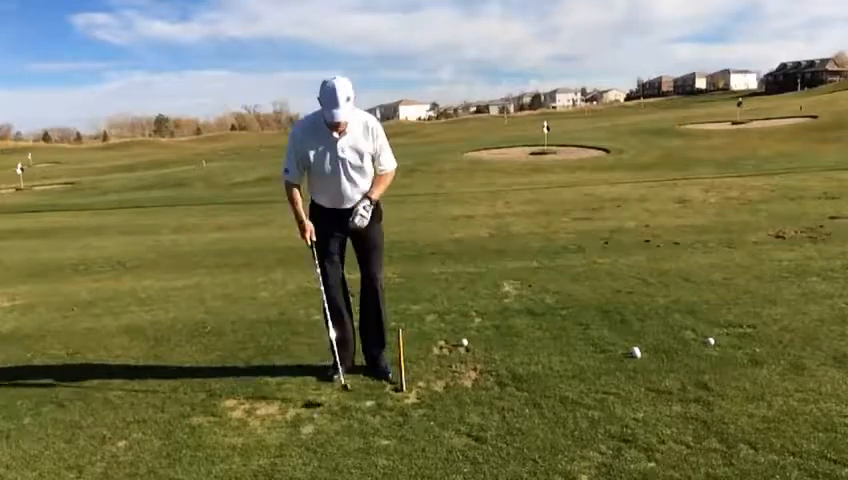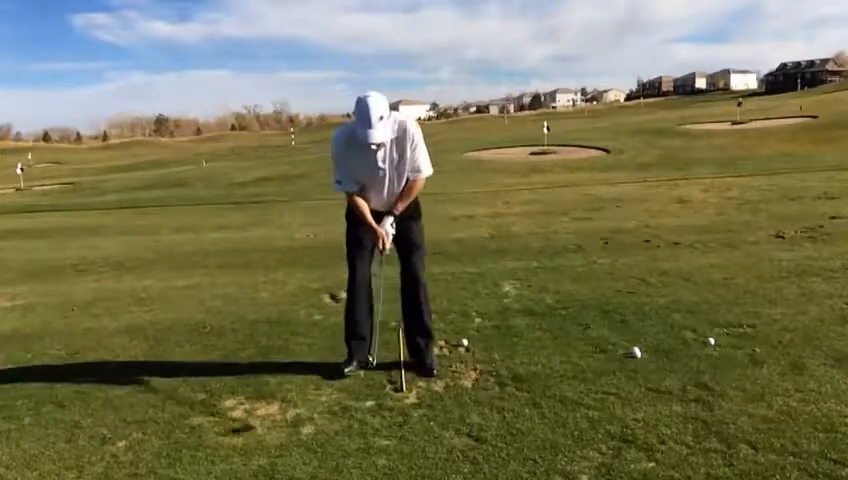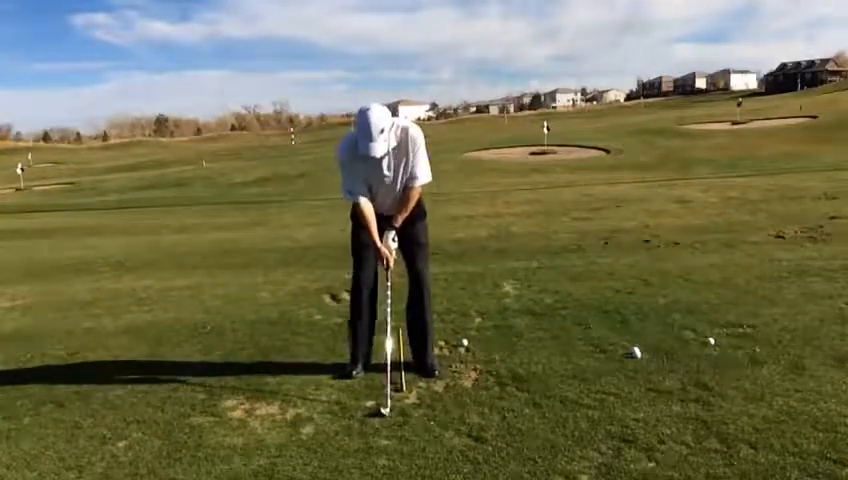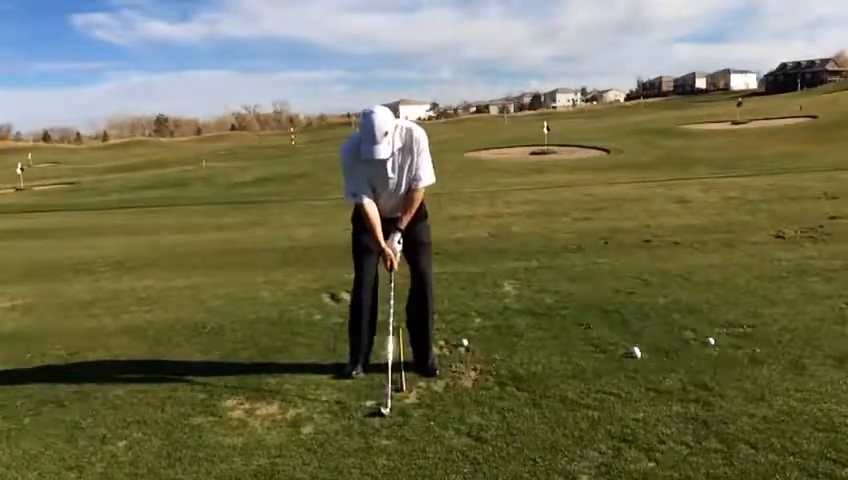
dt=0.7s
person 1, frame 1
left shoulder: (369, 125)
right shoulder: (302, 131)
left elbow: (387, 169)
right elbow: (292, 180)
left wrist: (369, 201)
right wrist: (301, 219)
left hip: (363, 212)
right hip: (325, 214)
left knee: (373, 283)
right knee: (332, 285)
left ankle: (375, 357)
right ankle: (342, 357)
person 1, frame 2
left shoulder: (408, 130)
right shoulder: (343, 139)
left elbow: (418, 178)
right elbow: (350, 190)
left wrist: (393, 216)
right wrist: (374, 227)
left hip: (404, 209)
right hip: (363, 213)
left knee: (414, 278)
right knee: (359, 281)
left ankle: (422, 353)
right ankle: (357, 353)
person 1, frame 3
left shoulder: (411, 135)
right shoulder: (347, 148)
left elbow: (415, 185)
right elbow: (361, 200)
left wrist: (394, 229)
right wrist: (378, 244)
left hip: (408, 211)
right hip: (369, 214)
left knee: (419, 278)
right knee: (363, 282)
left ankle: (424, 355)
right ankle: (359, 357)
person 1, frame 4
left shoulder: (415, 136)
right shoulder: (351, 150)
left elbow: (419, 186)
right elbow: (364, 201)
left wrist: (399, 230)
right wrist: (382, 245)
left hip: (410, 214)
right hip: (370, 217)
left knee: (423, 278)
right knee: (364, 283)
left ankle: (424, 355)
right ankle: (358, 357)
